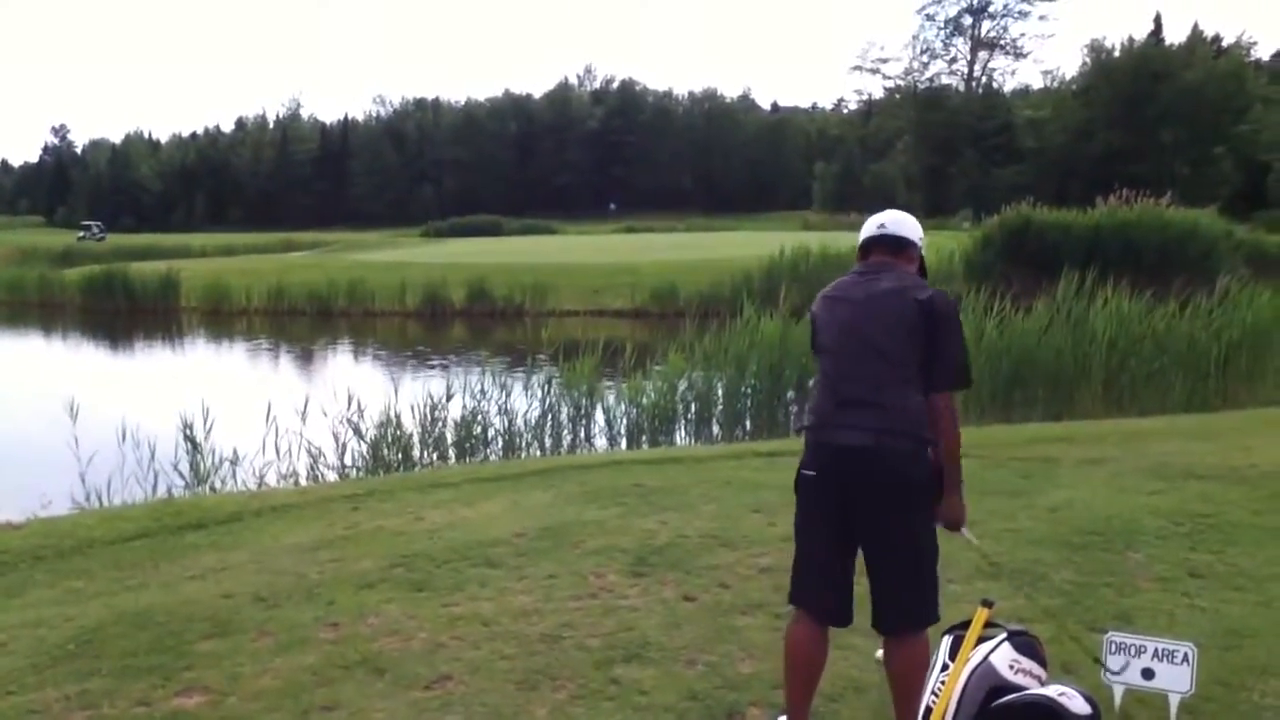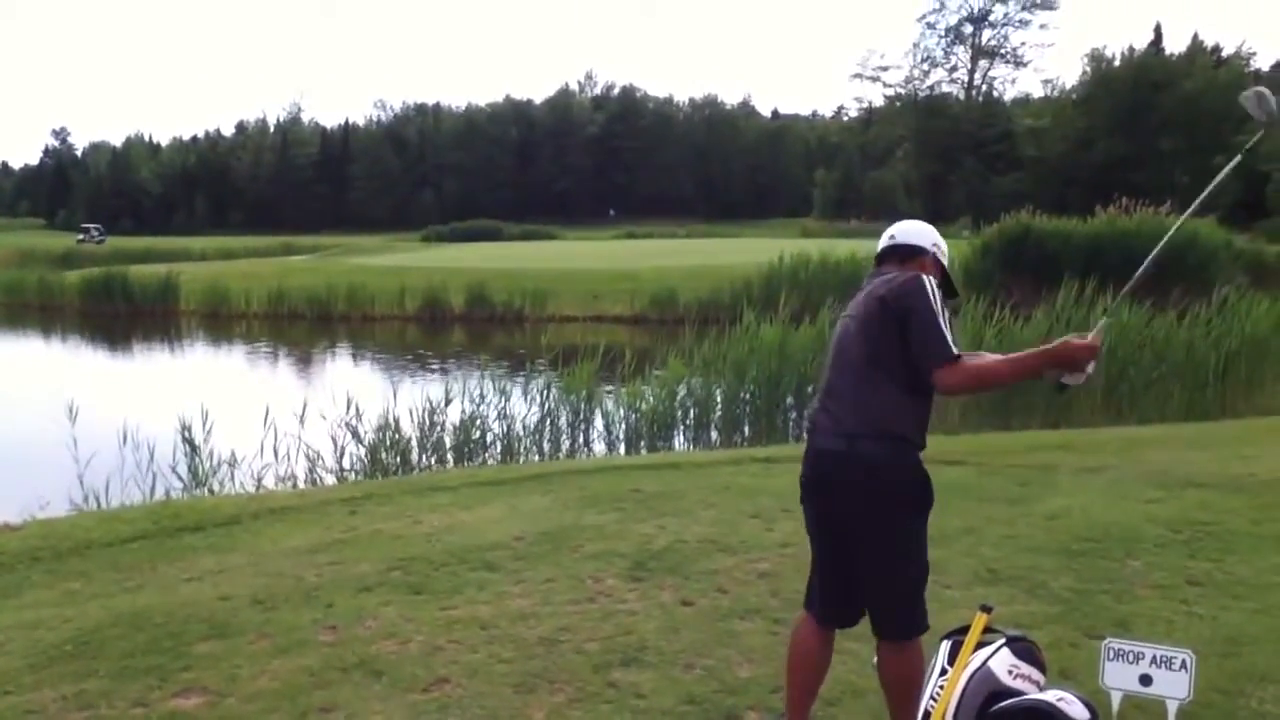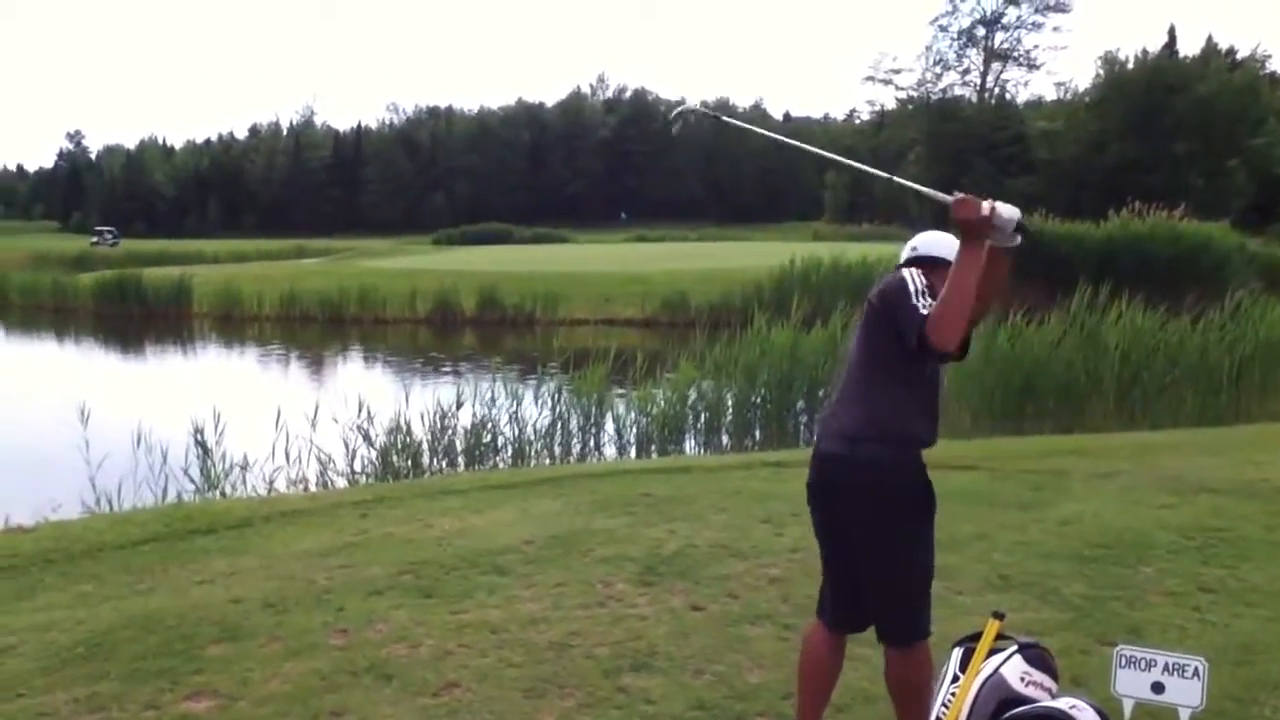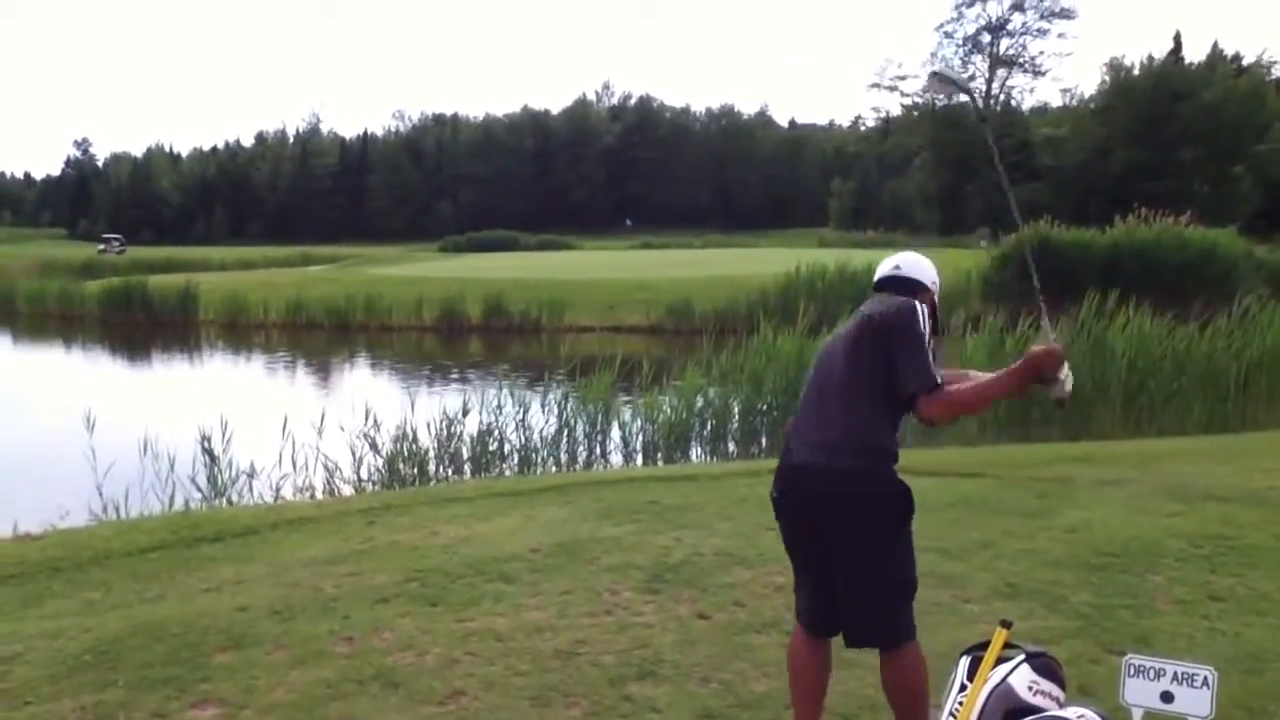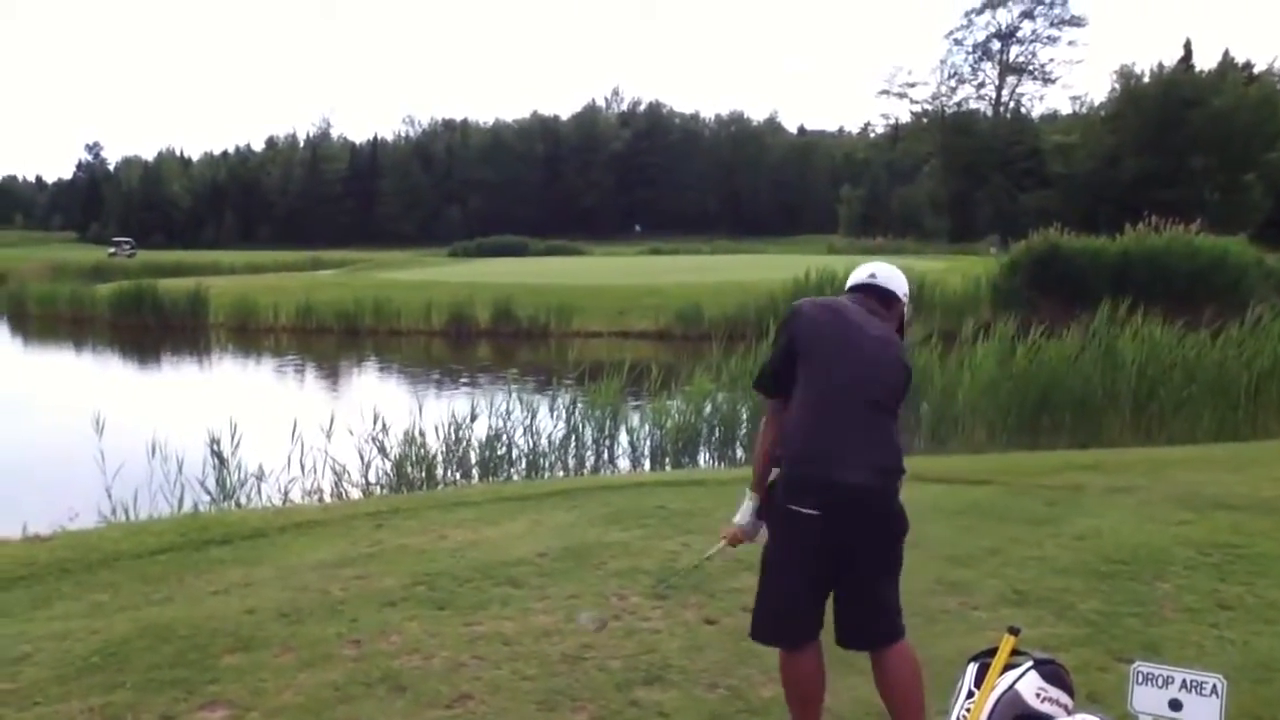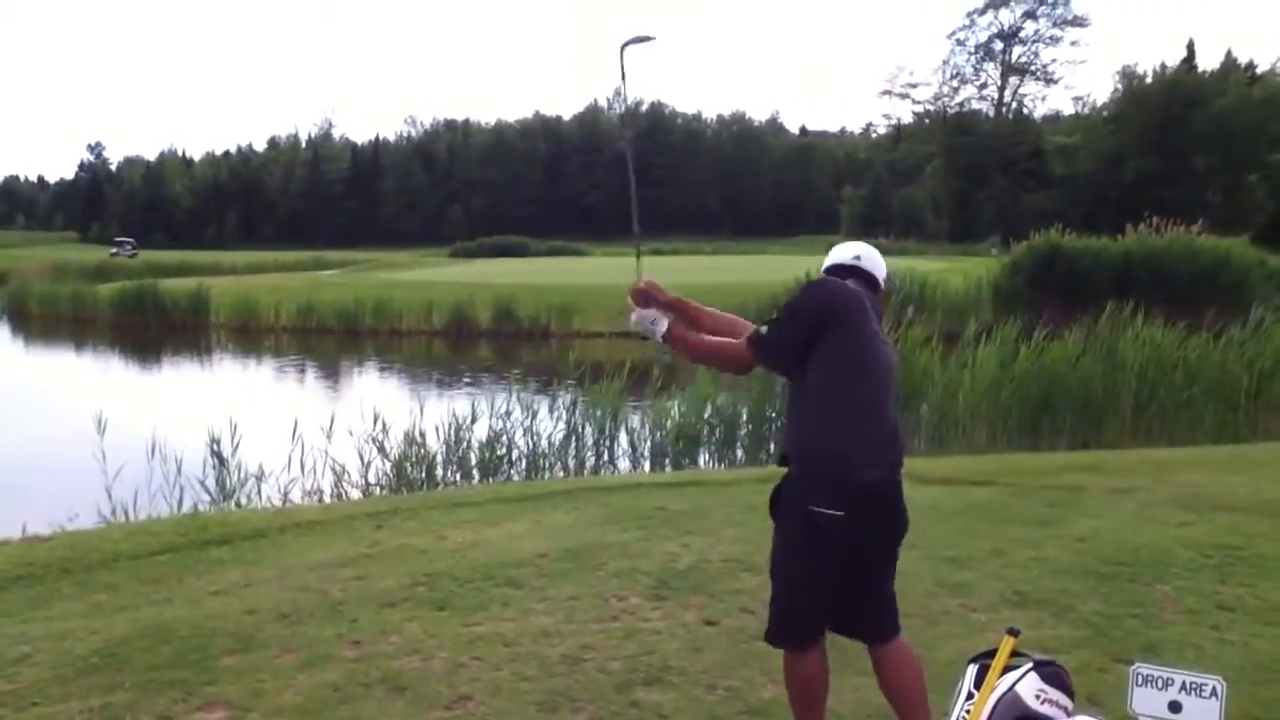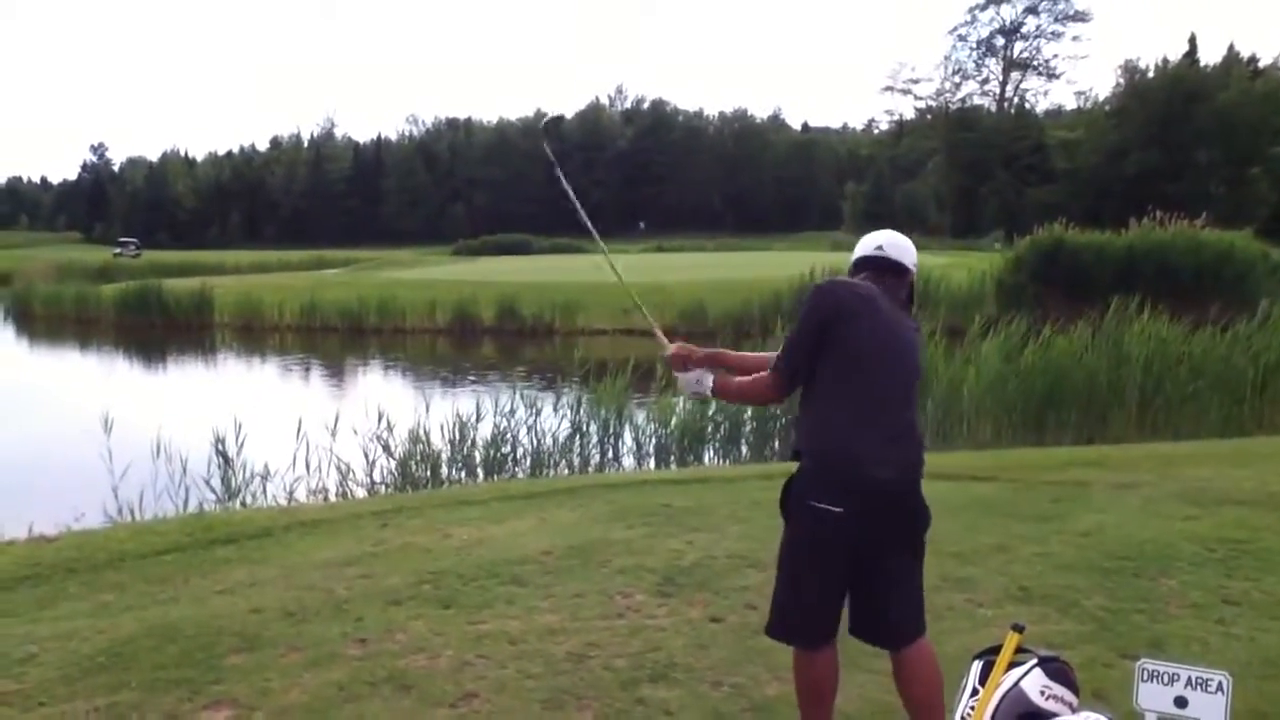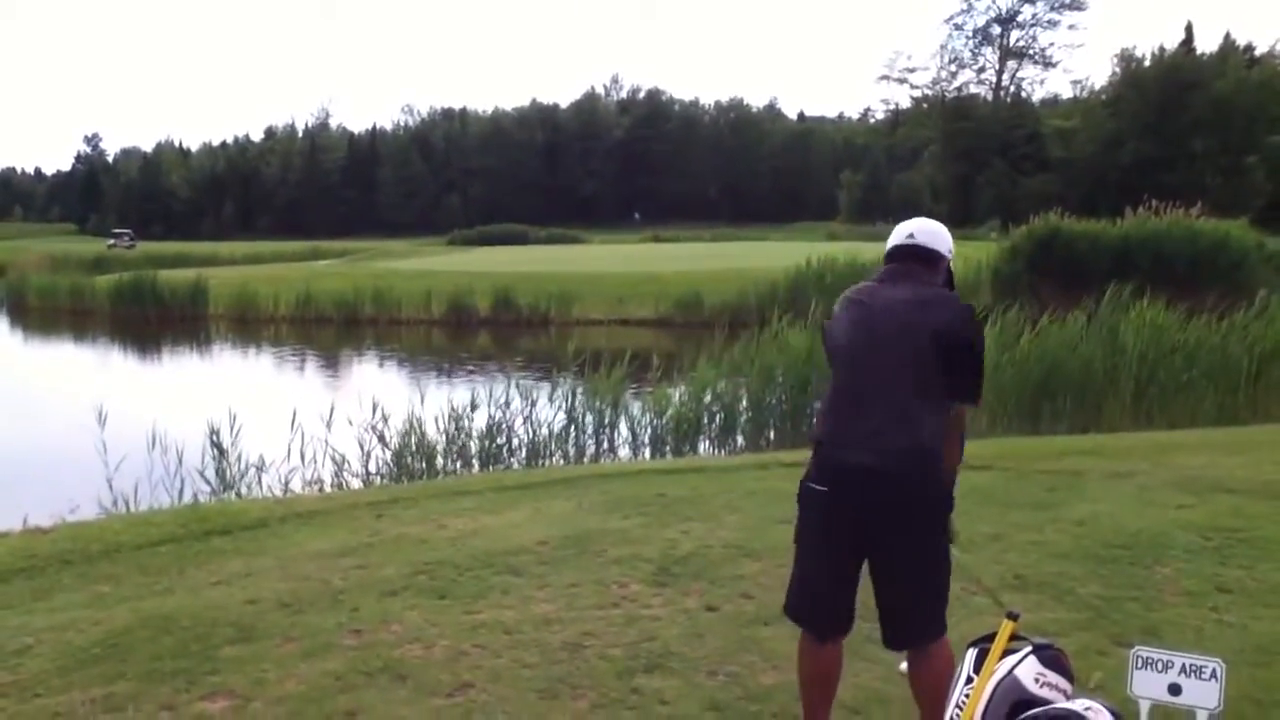
dt=0.3s
person 1, frame 1
left shoulder: (827, 299)
right shoulder: (931, 301)
right elbow: (941, 403)
right wrist: (950, 491)
left hip: (825, 459)
right hip: (893, 465)
left knee: (812, 606)
right knee: (905, 616)
person 1, frame 2
left shoulder: (863, 302)
right shoulder: (915, 287)
right elbow: (950, 375)
left wrist: (1039, 362)
right wrist: (1049, 356)
left hip: (824, 463)
right hip: (880, 467)
left knee: (822, 607)
right knee: (899, 621)
person 1, frame 3
left shoulder: (899, 303)
right shoulder: (905, 284)
left elbow: (967, 311)
right elbow: (944, 338)
left wrist: (995, 244)
right wrist: (973, 245)
left hip: (834, 467)
right hip: (881, 472)
left knee: (834, 612)
right knee: (904, 625)
person 1, frame 4
left shoulder: (856, 325)
right shoulder: (906, 312)
left elbow: (940, 382)
right elbow: (934, 407)
left wrist: (1018, 375)
right wrist: (1021, 373)
left hip: (796, 481)
right hip: (857, 483)
left knee: (812, 621)
right knee: (893, 631)
person 1, frame 5
left shoulder: (808, 314)
right shoulder: (897, 356)
left elbow: (777, 414)
left wrist: (756, 497)
left hip: (808, 496)
right hip: (876, 502)
left knee: (795, 632)
right knee: (884, 635)
person 1, frame 6
left shoulder: (826, 294)
right shoulder: (874, 334)
left elbow: (747, 355)
right elbow: (757, 338)
left wrist: (665, 329)
right wrist: (671, 304)
left hip: (823, 493)
right hip: (880, 495)
left knee: (801, 632)
right knee: (882, 629)
person 1, frame 7
left shoulder: (832, 298)
right shoulder: (905, 331)
left elbow: (778, 384)
left wrist: (707, 382)
right wrist: (708, 356)
left hip: (830, 490)
right hip: (898, 495)
left knee: (809, 631)
right knee: (904, 633)
person 1, frame 8
left shoulder: (848, 306)
right shoulder: (956, 317)
right elbow: (952, 417)
right wrist: (940, 481)
left hip: (834, 476)
right hip: (912, 483)
left knee: (822, 622)
right knee: (924, 631)
